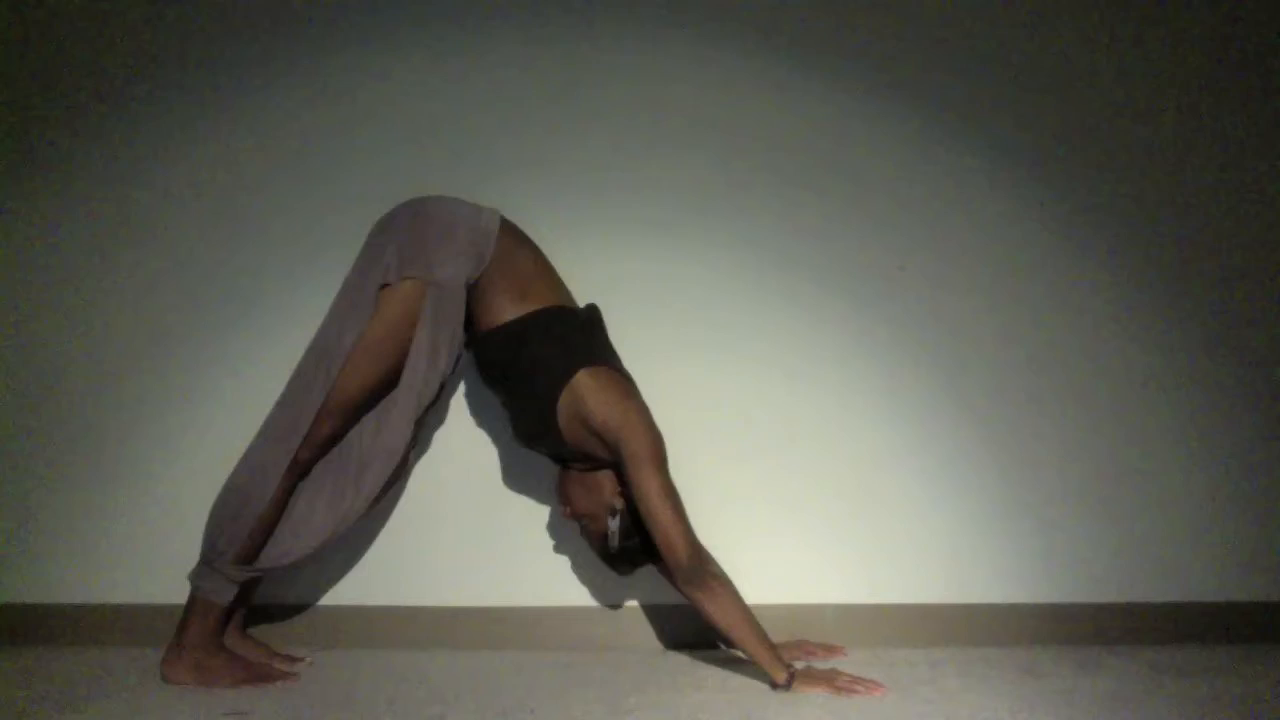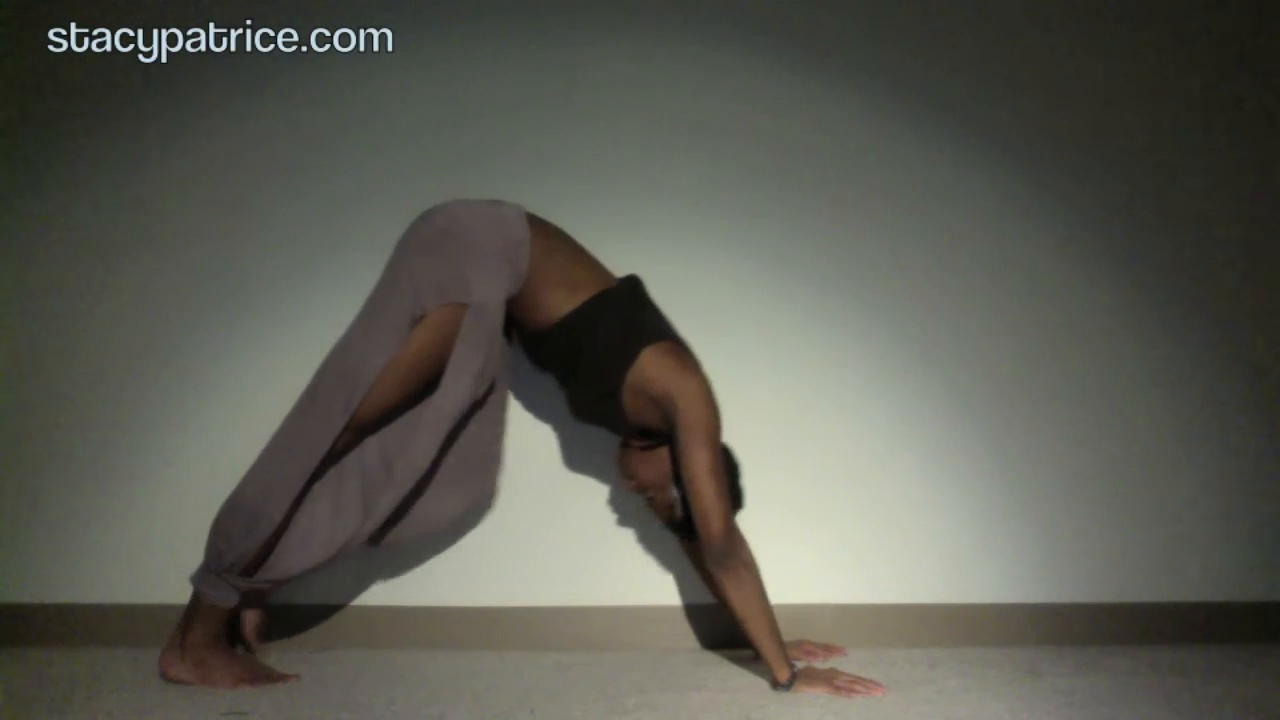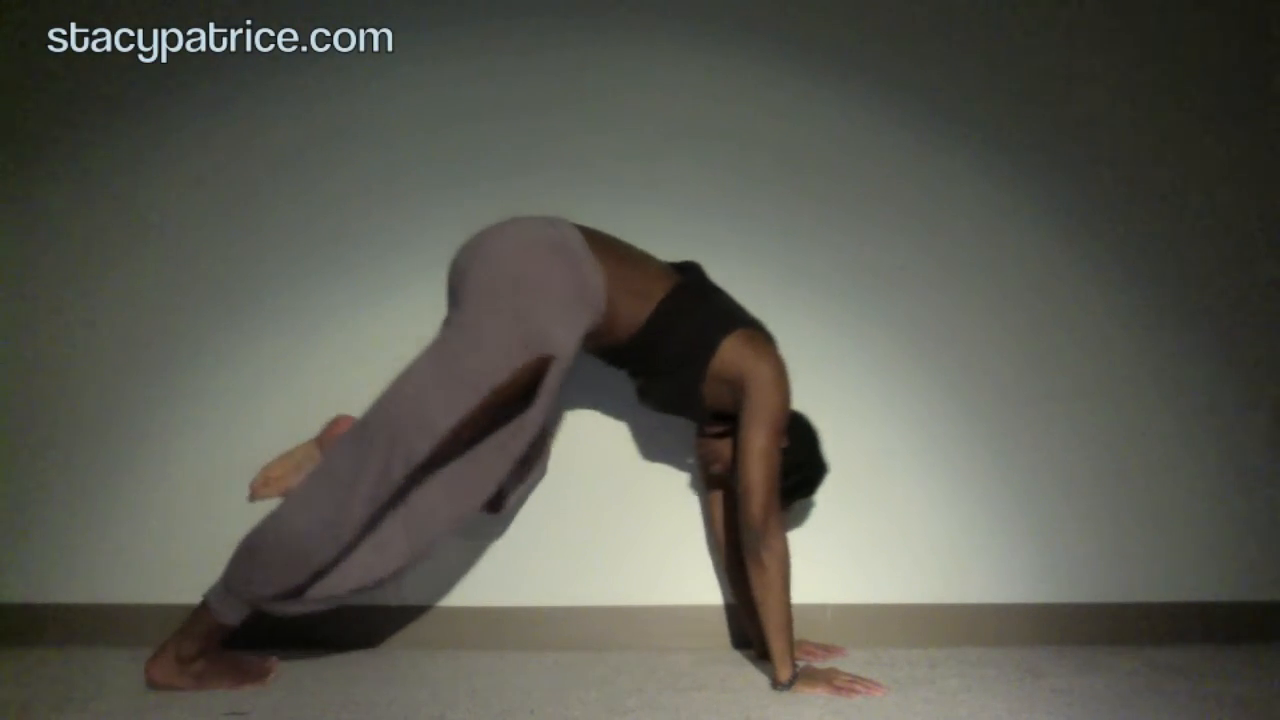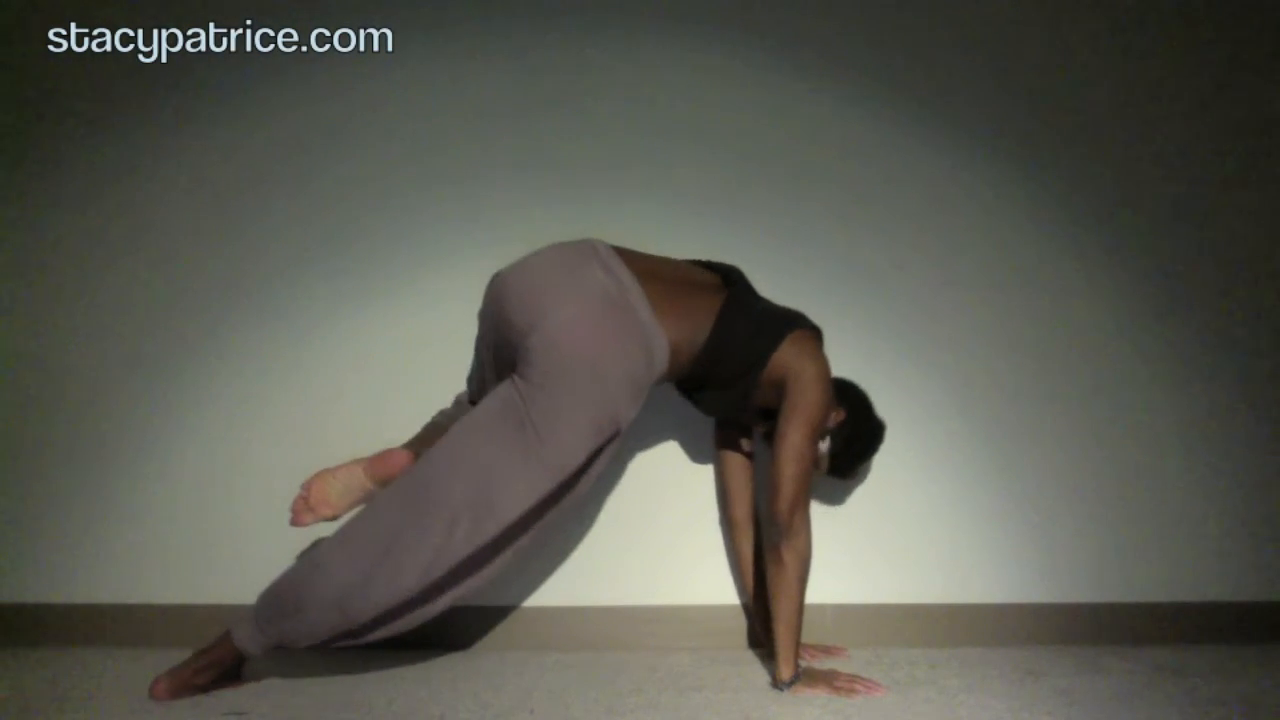
dt=1s
person 1, frame 1
left shoulder: (590, 434)
right shoulder: (618, 426)
left elbow: (683, 564)
right elbow: (689, 563)
left wrist: (767, 651)
right wrist: (783, 672)
left hip: (455, 277)
right hip: (437, 250)
left knee: (358, 463)
right knee: (312, 438)
left ankle: (228, 622)
right ankle: (194, 642)
person 1, frame 2
left shoulder: (651, 409)
right shoulder: (682, 395)
left elbow: (701, 537)
right elbow: (722, 545)
left wrist: (770, 646)
right wrist: (784, 671)
left hip: (483, 284)
right hip: (472, 255)
left knee: (455, 476)
right knee: (335, 434)
left ankle: (250, 578)
right ankle: (195, 638)
person 1, frame 3
left shoulder: (724, 390)
right shoulder: (760, 376)
left elbow: (725, 515)
right elbow: (759, 529)
left wrist: (766, 638)
right wrist: (787, 669)
left hip: (526, 264)
right hip: (537, 282)
left knee: (488, 473)
right knee: (387, 466)
left ankle: (355, 444)
right ankle: (189, 649)
person 1, frame 4
left shoulder: (752, 359)
right shoulder: (805, 369)
left elbow: (740, 509)
right elbow: (785, 527)
left wrist: (769, 627)
right wrist: (789, 667)
left hip: (550, 275)
right hip: (593, 348)
left knee: (494, 419)
right knee: (445, 516)
left ankle: (407, 459)
right ankle: (226, 651)
